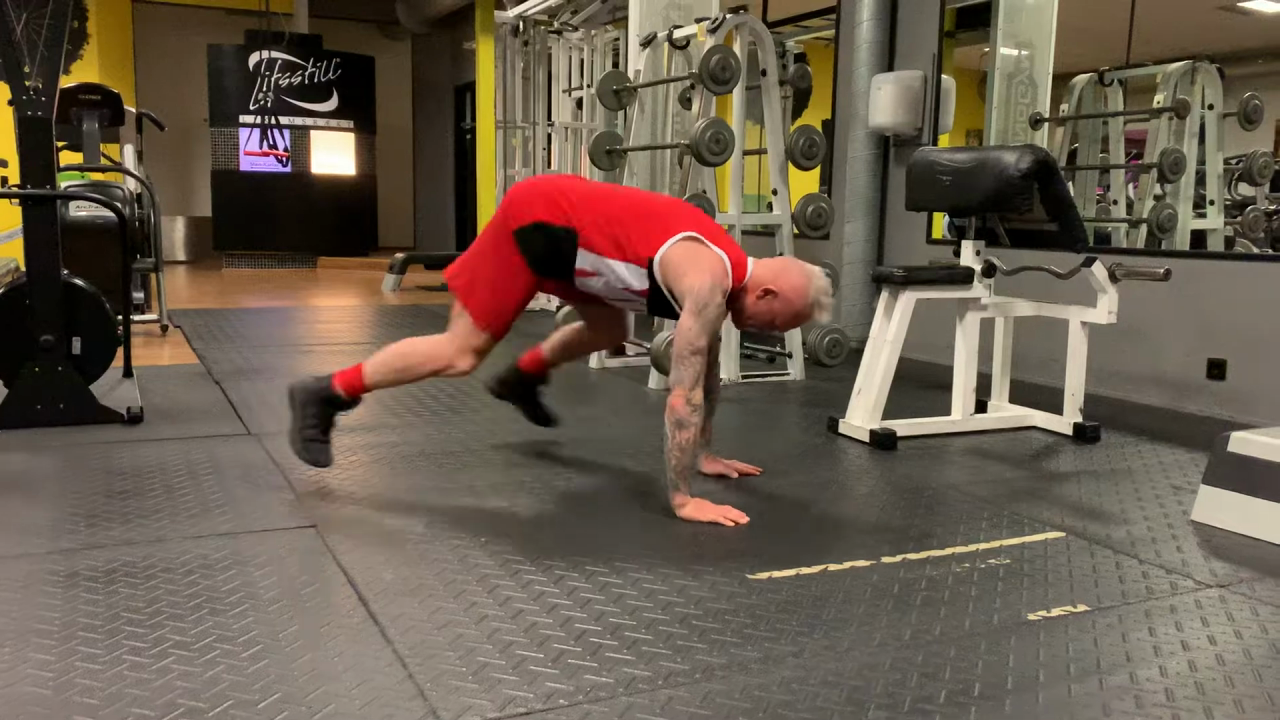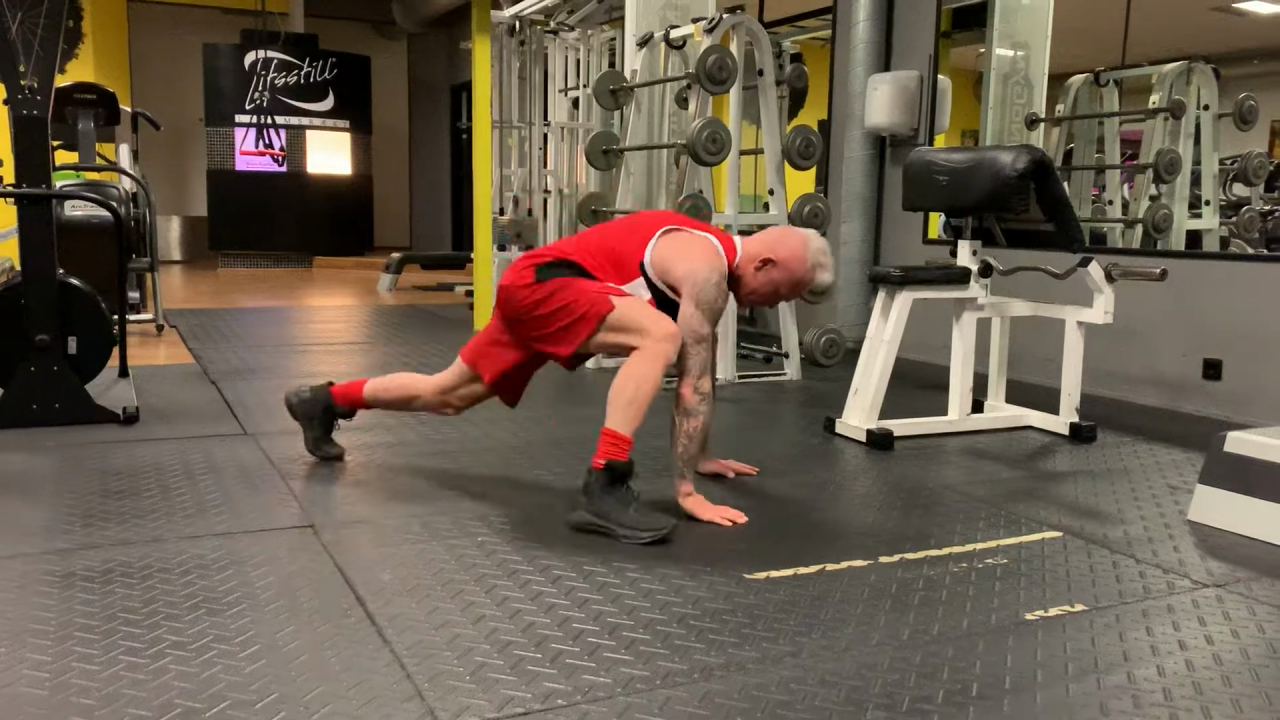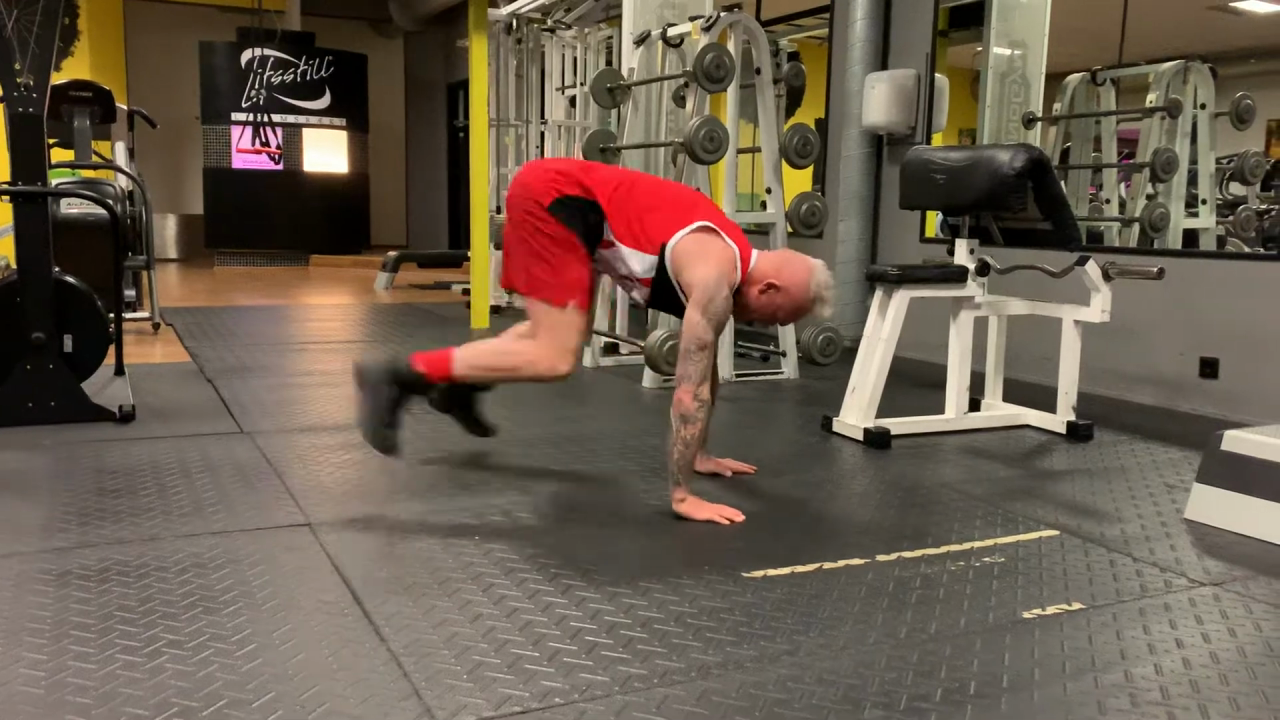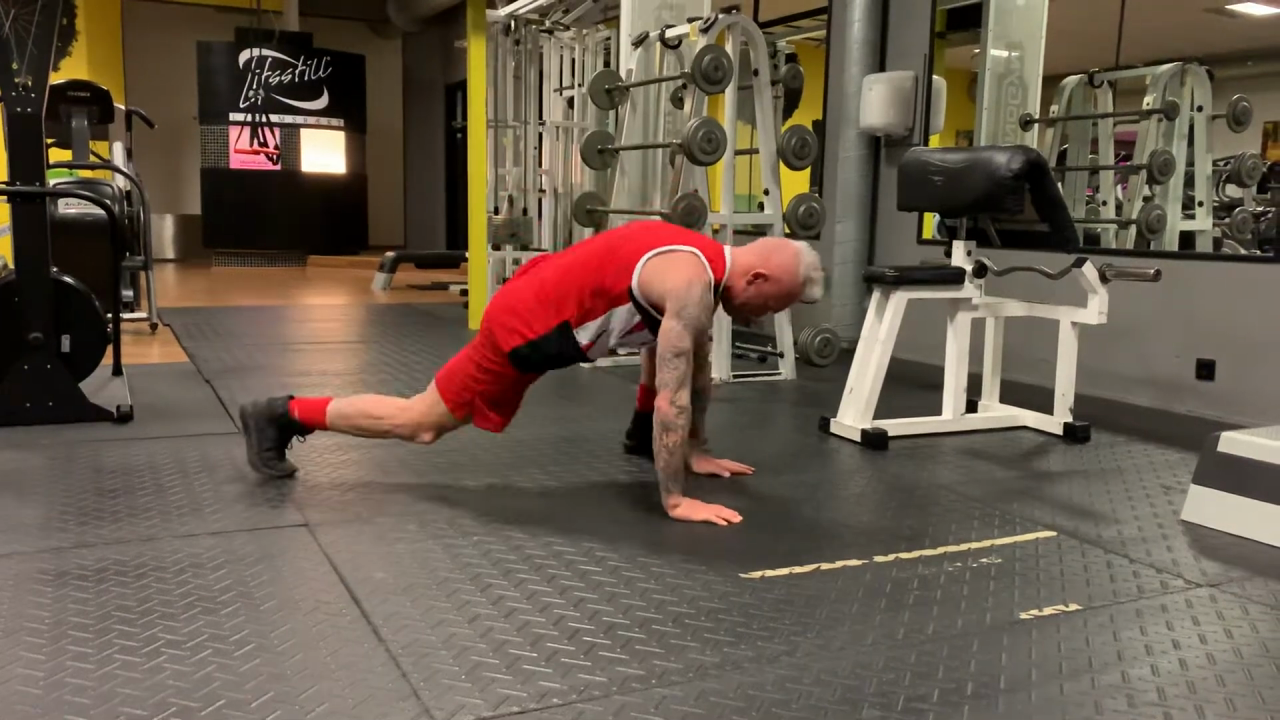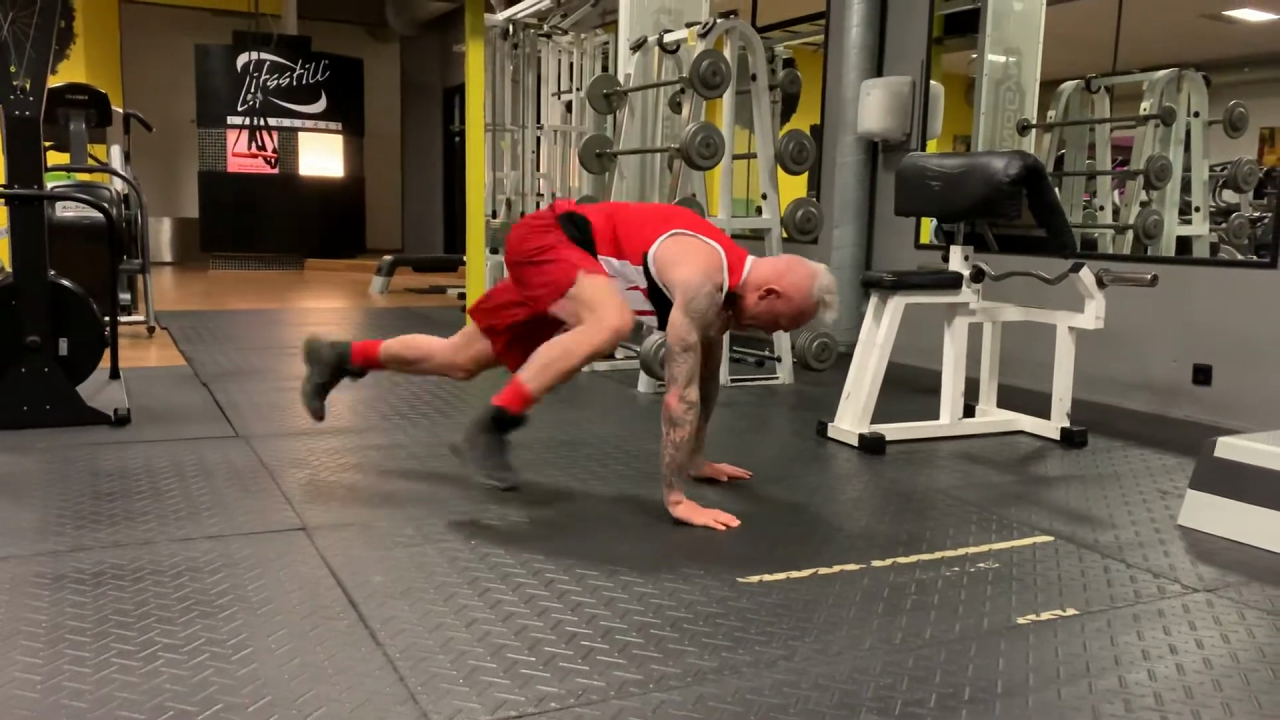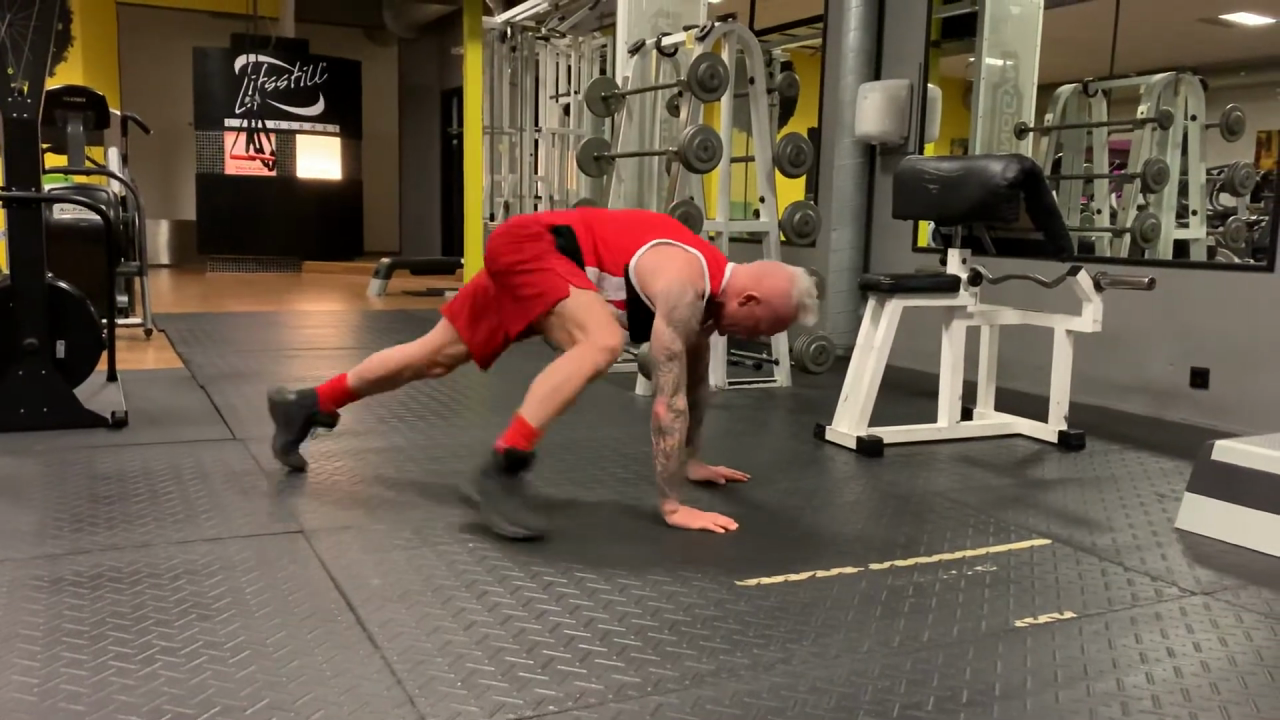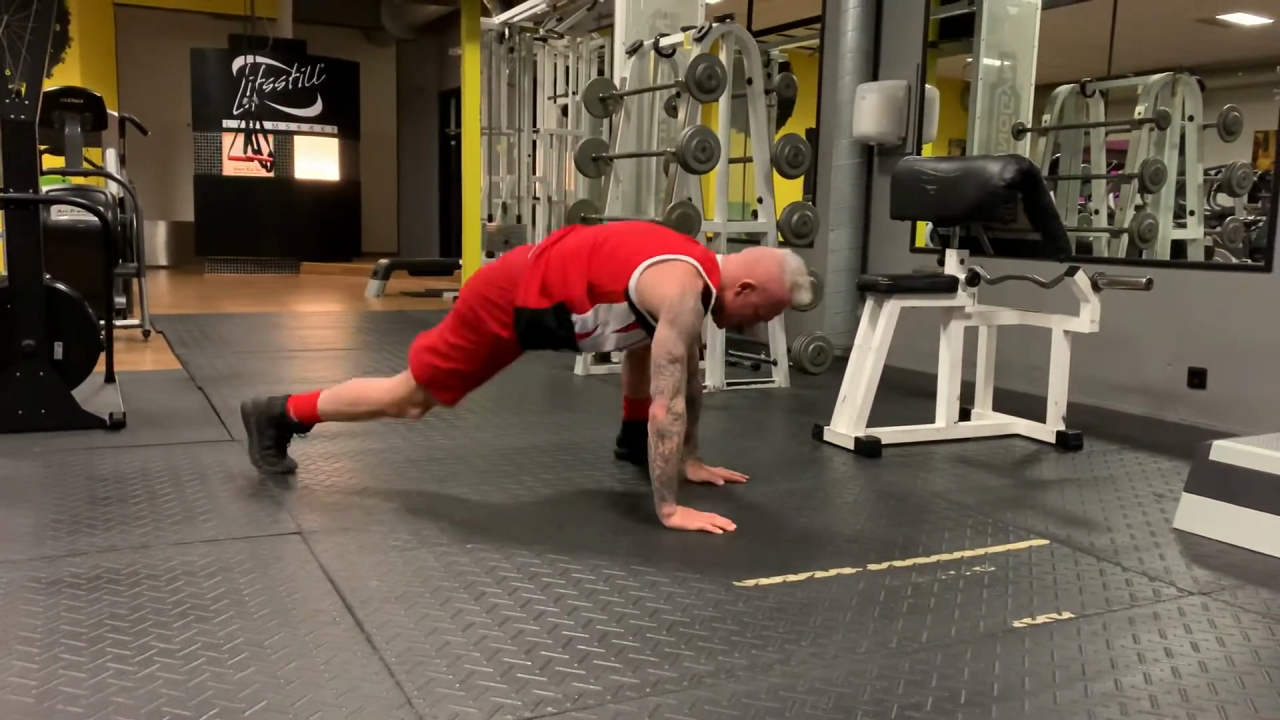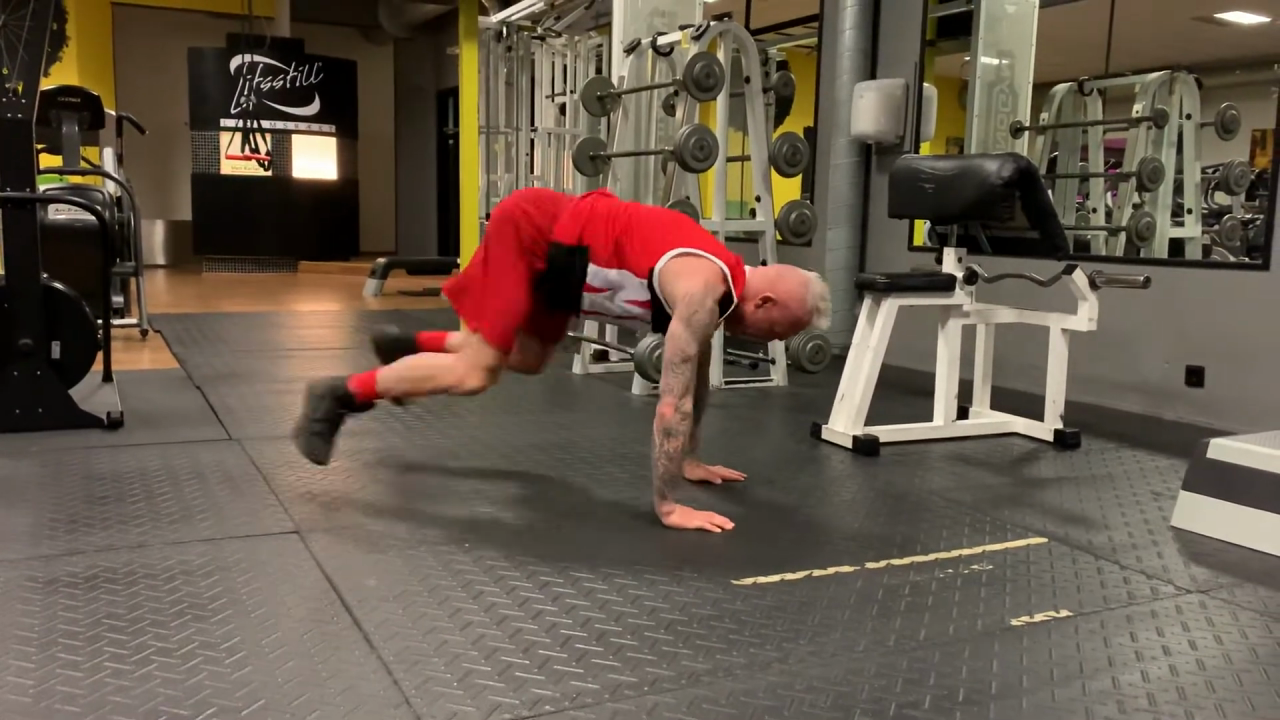
dt=0.4s
person 1, frame 1
left shoulder: (720, 268)
right shoulder: (707, 280)
left elbow: (705, 366)
right elbow: (685, 390)
left wrist: (704, 455)
right wrist: (684, 498)
left hip: (564, 224)
right hip: (538, 217)
left knee: (607, 331)
right knee: (460, 354)
left ankle: (520, 378)
right ankle: (325, 395)
person 1, frame 2
left shoulder: (718, 266)
right shoulder: (705, 267)
left elbow: (699, 371)
right elbow: (694, 383)
left wrist: (700, 457)
right wrist: (688, 491)
left hip: (543, 290)
right hip: (538, 283)
left knee: (448, 394)
right knee: (659, 339)
left ankle: (324, 402)
right ankle: (604, 488)
person 1, frame 3
left shoulder: (729, 267)
right shoulder: (715, 276)
left elbow: (703, 366)
right elbow: (691, 388)
left wrist: (697, 454)
right wrist: (682, 494)
left hip: (555, 200)
right hip: (553, 198)
left knee: (556, 330)
right knee: (556, 357)
left ankle: (455, 385)
right ankle: (405, 375)
person 1, frame 4
left shoulder: (708, 264)
right shoulder: (691, 283)
left elbow: (696, 366)
right elbow: (673, 395)
left wrist: (698, 451)
right wrist: (675, 499)
left hip: (548, 293)
right hip: (524, 327)
left knee: (668, 329)
right knee: (422, 423)
left ankle: (644, 433)
right ankle: (280, 416)
person 1, frame 5
left shoulder: (727, 278)
right shoulder: (702, 277)
left elbow: (706, 373)
right elbow: (681, 391)
left wrist: (695, 460)
right wrist: (677, 497)
left hip: (566, 253)
right hip: (546, 239)
left knee: (461, 361)
right knee: (610, 323)
left ankle: (341, 357)
right ankle: (490, 427)
person 1, frame 6
left shoulder: (709, 284)
right shoulder: (682, 286)
left elbow: (695, 378)
right elbow: (670, 398)
left wrist: (691, 462)
right wrist: (674, 505)
left hip: (542, 252)
right hip: (527, 245)
left knee: (433, 357)
right knee: (601, 343)
left ankle: (307, 406)
right ankle: (502, 470)
person 1, frame 7
left shoulder: (700, 275)
right shoulder: (683, 290)
left elbow: (684, 373)
right elbow: (668, 400)
left wrist: (690, 460)
right wrist: (671, 508)
left hip: (539, 273)
right hip: (507, 304)
left knee: (650, 325)
right knee: (405, 399)
left ankle: (635, 437)
right ankle: (279, 416)
person 1, frame 8
left shoulder: (715, 283)
right shoulder: (700, 287)
left elbow: (695, 373)
right elbow: (676, 398)
left wrist: (689, 460)
right wrist: (670, 506)
left hip: (556, 236)
right hip: (533, 230)
left knee: (530, 359)
right knee: (474, 372)
left ankle: (408, 346)
right ankle: (340, 395)
